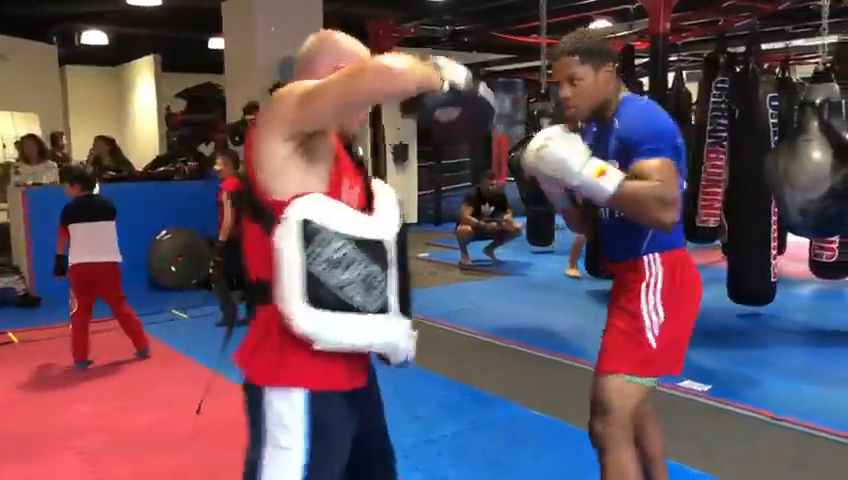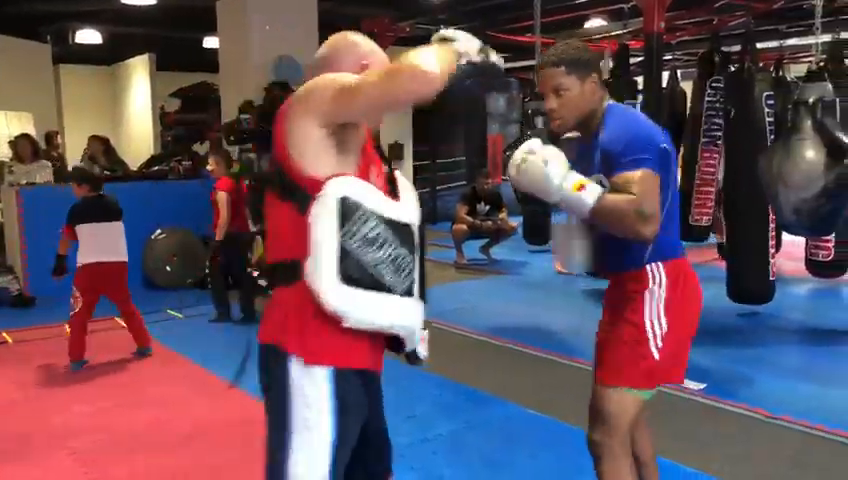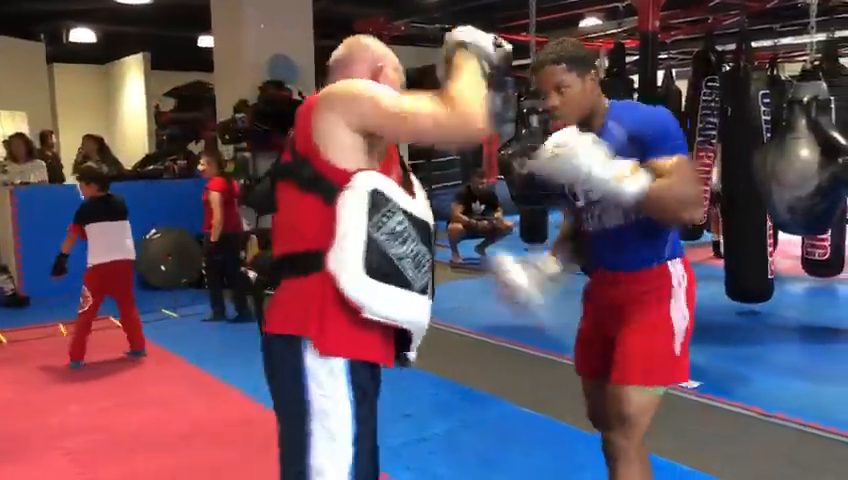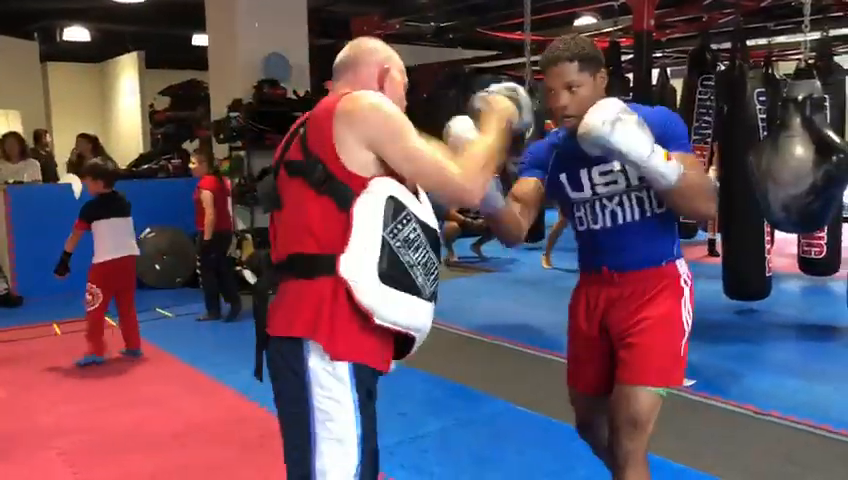
dt=0.1s
person 1, frame 1
left shoulder: (322, 148)
right shoulder: (286, 112)
right elbow: (385, 75)
right wrist: (440, 73)
left hip: (345, 362)
right hip: (298, 365)
person 1, frame 2
left shoulder: (333, 139)
right shoulder: (315, 103)
right elbow: (420, 72)
right wrist: (451, 46)
left hip: (343, 344)
right hip: (313, 346)
person 1, frame 3
left shoulder: (338, 133)
right shoulder: (349, 99)
right elbow: (467, 124)
right wrist: (468, 54)
left hip: (349, 336)
right hip: (326, 333)
person 1, frame 4
left shoulder: (311, 133)
right shoulder: (362, 109)
right elbow: (466, 187)
right wrist: (498, 113)
left hip: (325, 331)
right hip: (324, 335)
person 2, frame 1
left shoulder: (644, 121)
right shoulder: (593, 133)
left elbow: (665, 210)
right elbow: (581, 222)
left wrist: (583, 171)
right wrist: (553, 181)
left hip: (656, 280)
right hip: (631, 278)
left knee: (608, 424)
right knee: (629, 405)
person 2, frame 2
left shoulder: (631, 133)
right shoulder: (581, 143)
left elbow: (645, 222)
left wrist: (563, 185)
left hip: (654, 289)
right hip: (625, 288)
left knee: (606, 436)
right knee: (618, 419)
person 2, frame 3
left shoulder: (648, 123)
right shoulder: (568, 144)
left elbow: (690, 207)
left wrist: (605, 173)
right wrist: (546, 267)
left hip: (657, 287)
right hip: (605, 289)
left knee: (622, 435)
right knee: (604, 414)
person 2, frame 4
left shoulder: (657, 122)
right shoulder: (547, 149)
left elbow: (704, 206)
right elbow: (513, 230)
left wrist: (645, 151)
left hip: (655, 286)
right hip: (592, 291)
left knee: (628, 439)
right knee: (590, 420)
person 3, frame 1
left shoulder: (69, 209)
right shoulder: (108, 205)
left elbow: (62, 239)
left wrist: (59, 262)
left hip: (80, 266)
right hip: (109, 264)
left knee: (79, 314)
right knee: (120, 307)
left ankle: (80, 358)
right ankle: (142, 347)
person 3, frame 2
left shoulder: (77, 210)
right shoulder: (114, 205)
left elbow: (66, 239)
left wrist: (59, 261)
left hip: (89, 267)
right hip: (117, 263)
left knee: (80, 314)
right knee: (127, 307)
left ankle: (76, 358)
right ankle: (144, 345)
person 3, frame 3
left shoulder: (85, 209)
right shoulder: (120, 203)
left elbow: (71, 238)
left wrist: (60, 262)
left hip: (100, 266)
right hip: (125, 262)
left knee: (86, 312)
right knee: (128, 307)
left ankle: (76, 357)
right ankle: (138, 346)
person 3, frame 4
left shoulder: (92, 206)
right shoulder: (123, 200)
left elbow: (75, 236)
left wrist: (63, 260)
left hip: (106, 262)
right hip: (129, 258)
left knee: (94, 307)
right knee: (127, 305)
left ankle: (95, 351)
right ankle: (133, 346)
person 4, frame 1
left shoulder: (228, 186)
right shoulder: (242, 183)
left elbow: (229, 217)
left wrist: (221, 240)
left hip: (232, 238)
left knee: (222, 276)
right knee: (243, 276)
left ankle: (229, 314)
right ankle: (252, 313)
person 4, frame 2
left shoulder: (221, 185)
right shoulder: (238, 183)
left elbow: (224, 215)
left wrist: (218, 240)
left hip: (227, 236)
right hip: (243, 234)
left knee: (217, 274)
right knee: (241, 274)
left ankle: (223, 312)
right ankle: (249, 312)
person 4, frame 3
left shoulder: (213, 185)
right shoulder: (229, 182)
left elbow: (218, 216)
left wrist: (213, 240)
left hip: (221, 236)
right hip: (235, 233)
left knee: (213, 275)
right knee: (234, 273)
left ankle: (219, 312)
right ankle: (243, 311)
person 4, frame 4
left shoulder: (205, 184)
right shoulder: (220, 180)
left elbow: (210, 214)
left wrist: (206, 238)
left hip: (212, 234)
right hip: (225, 231)
left knee: (207, 272)
right knee: (224, 270)
left ankle: (213, 311)
right ankle: (234, 303)
